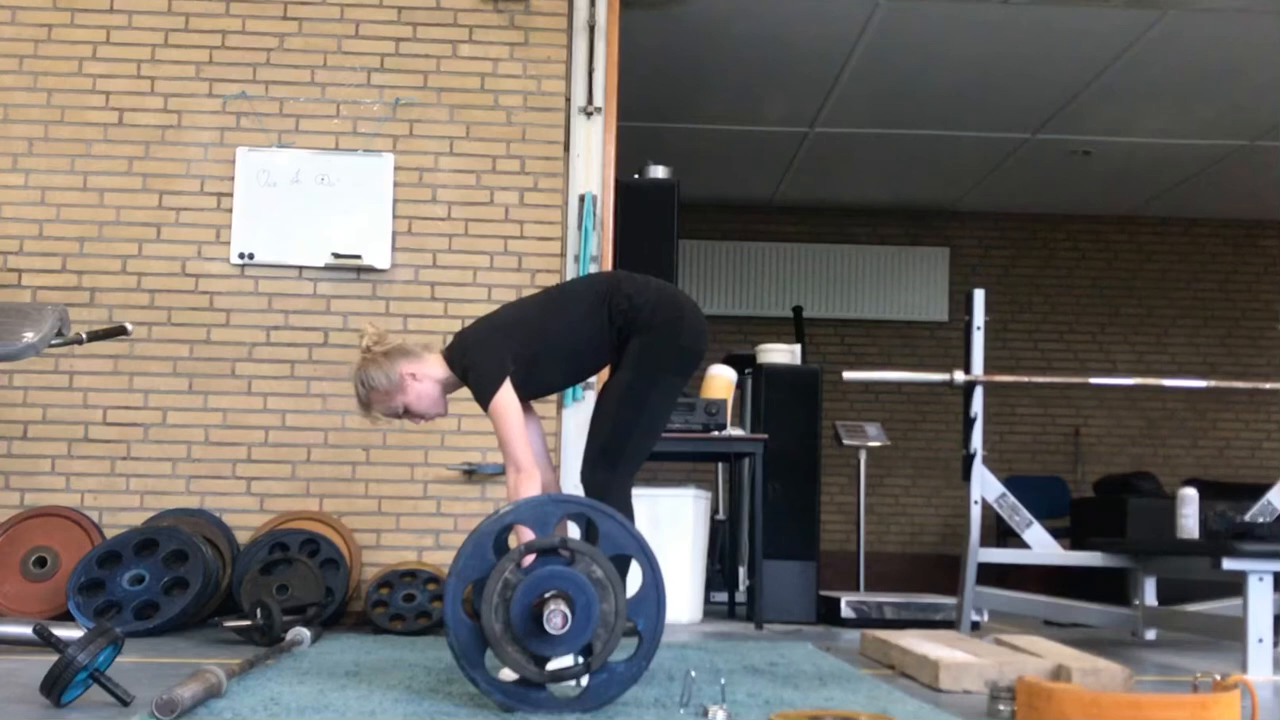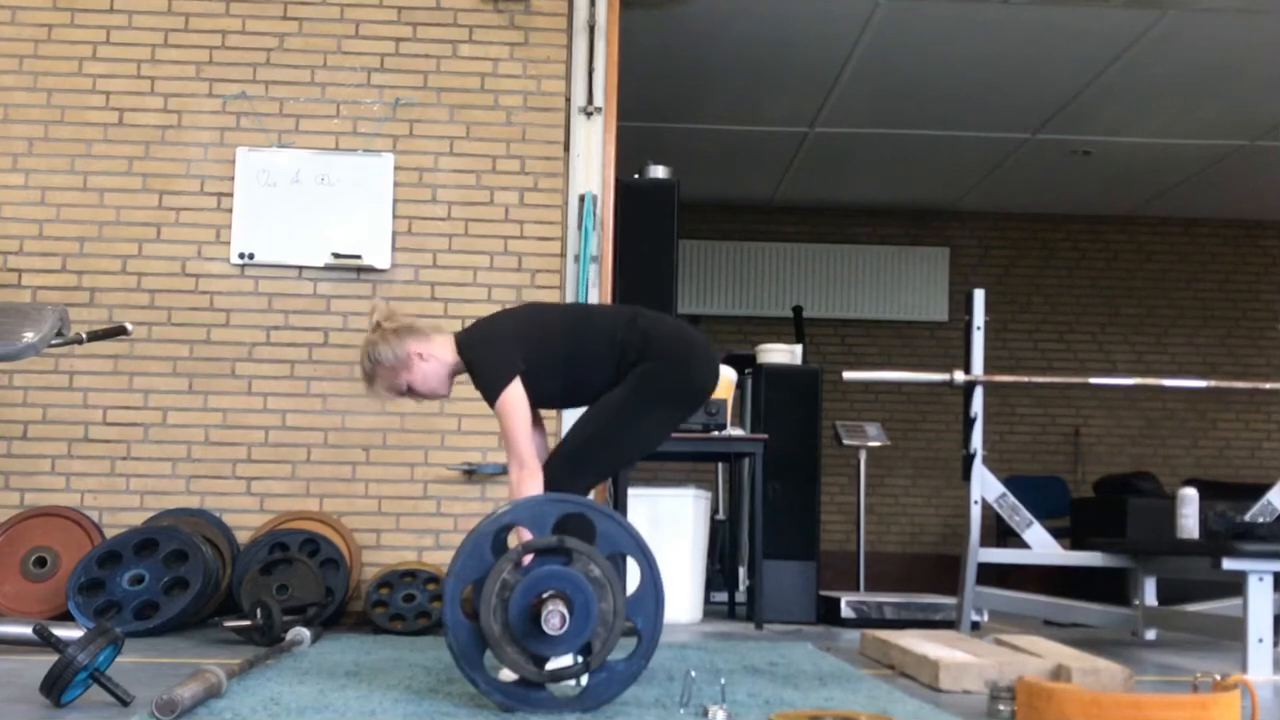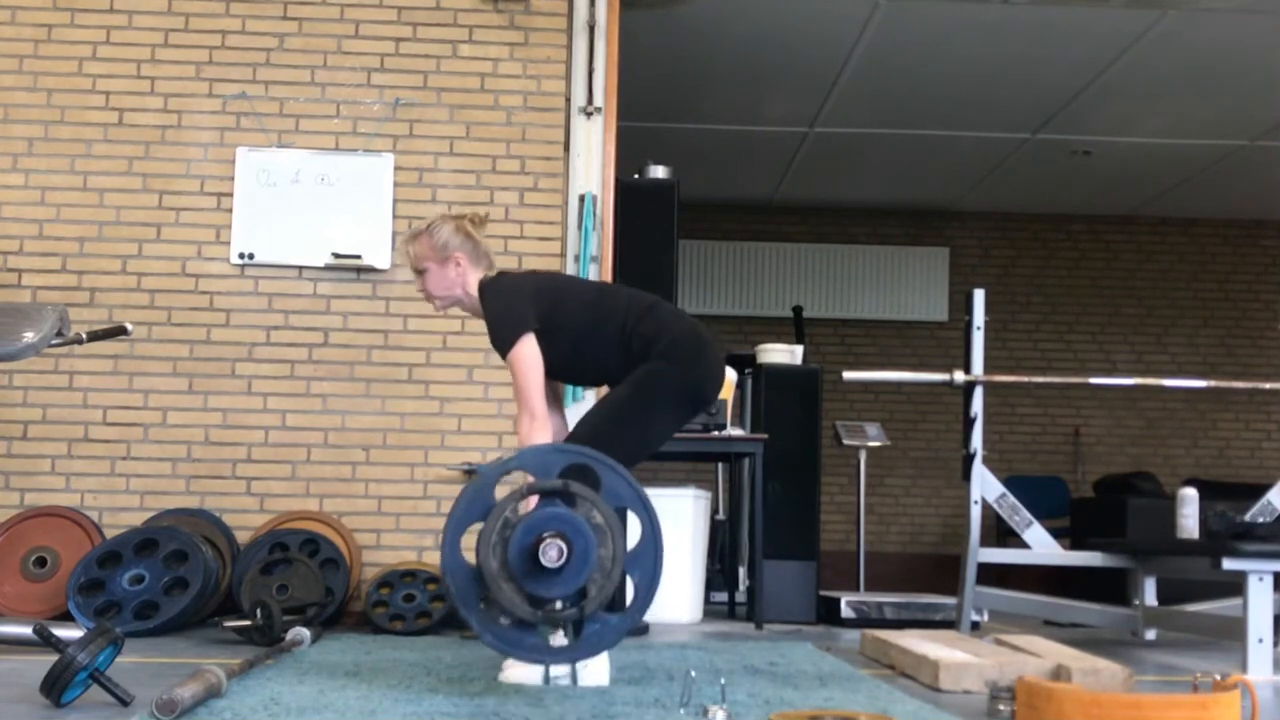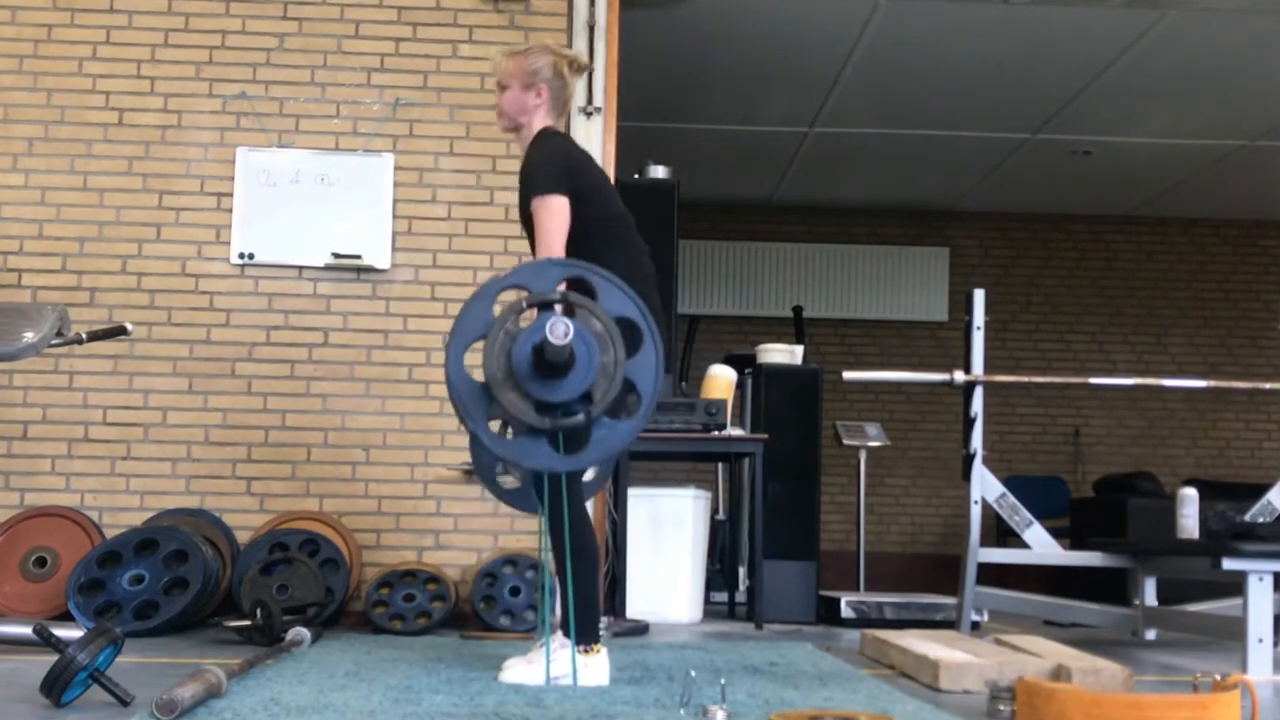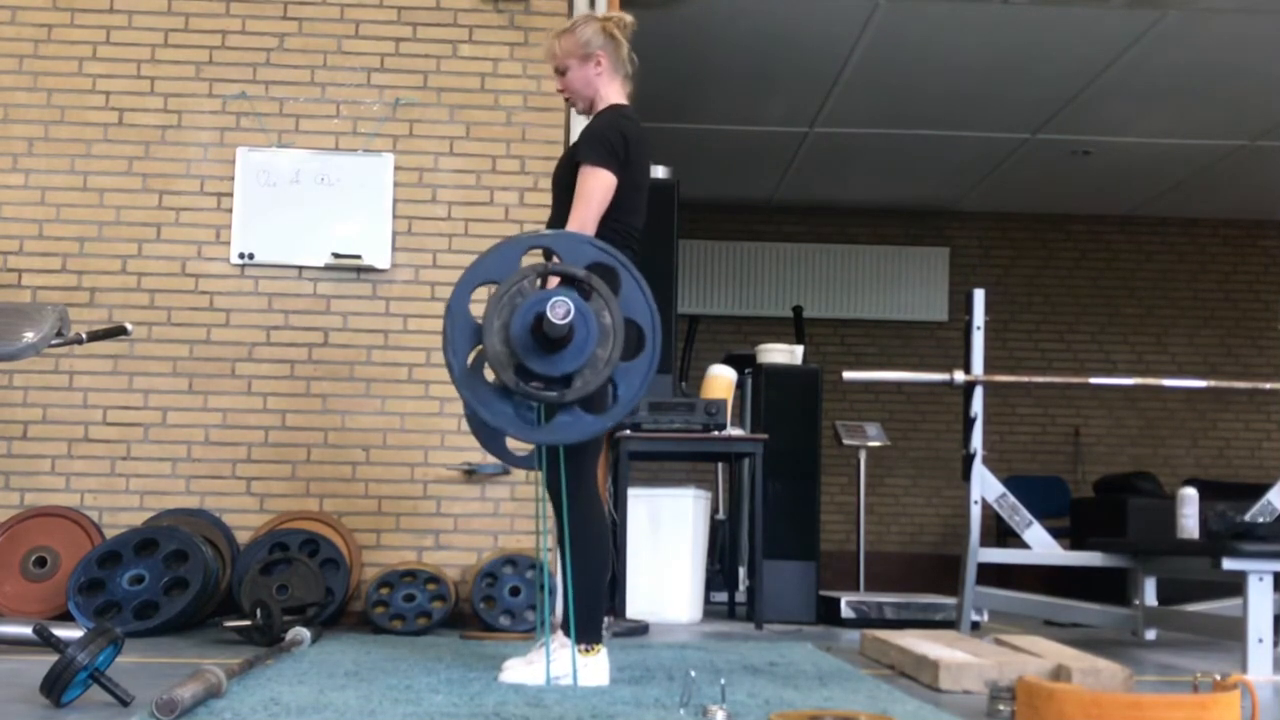
dt=1s
person 1, frame 1
left shoulder: (479, 360)
right shoulder: (479, 359)
left elbow: (522, 472)
right elbow: (540, 471)
left hip: (664, 327)
right hip: (656, 328)
left knee: (605, 477)
right knee: (603, 477)
person 1, frame 2
left shoulder: (485, 353)
right shoulder: (490, 348)
left elbow: (525, 467)
right elbow: (538, 460)
left hip: (675, 365)
right hip: (674, 367)
left knee: (565, 479)
right knee: (559, 482)
person 1, frame 3
left shoulder: (502, 300)
right shoulder: (514, 297)
left elbow: (534, 418)
right elbow: (549, 412)
left hip: (677, 362)
right hip: (678, 363)
right knee: (572, 488)
person 1, frame 4
left shoulder: (545, 157)
right shoulder: (560, 156)
left elbow: (551, 266)
left knee: (558, 485)
right knee: (559, 484)
left ankle: (584, 650)
right ankle: (576, 637)
person 1, frame 5
left shoulder: (607, 130)
right shoulder: (623, 133)
left elbow: (581, 231)
left knee: (572, 483)
right knee: (570, 482)
left ankle: (584, 650)
right ankle: (577, 635)
